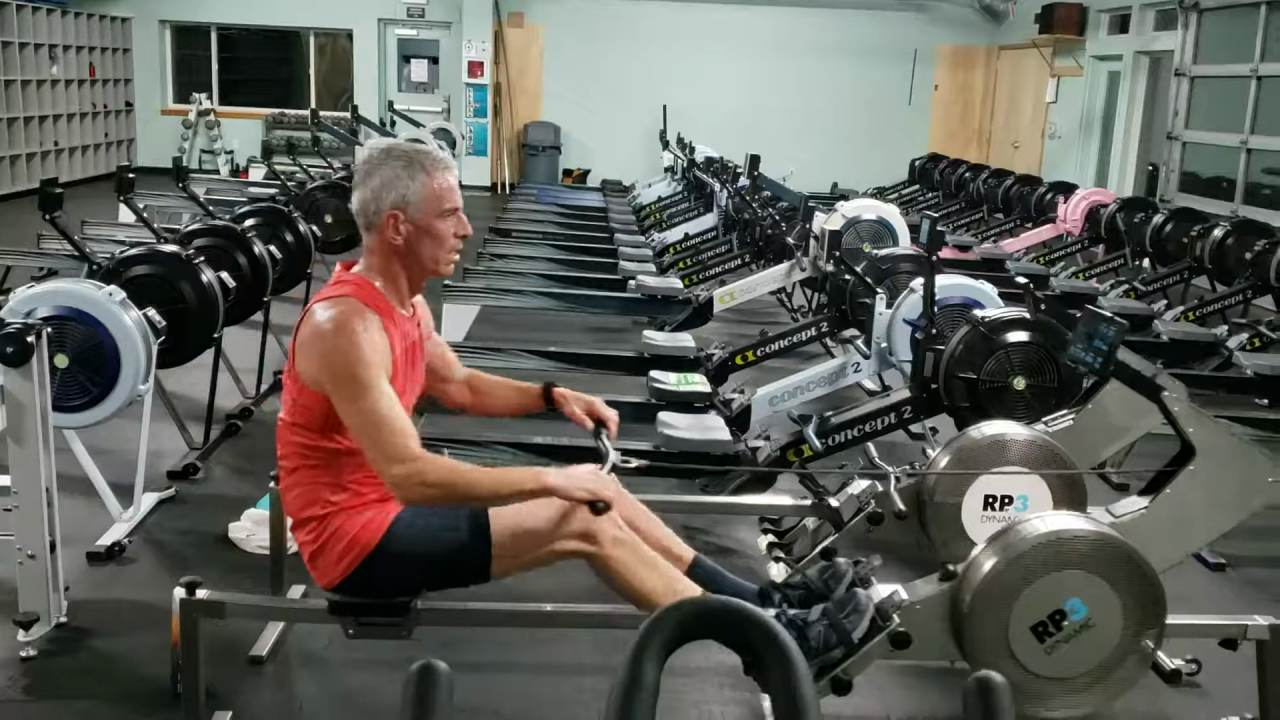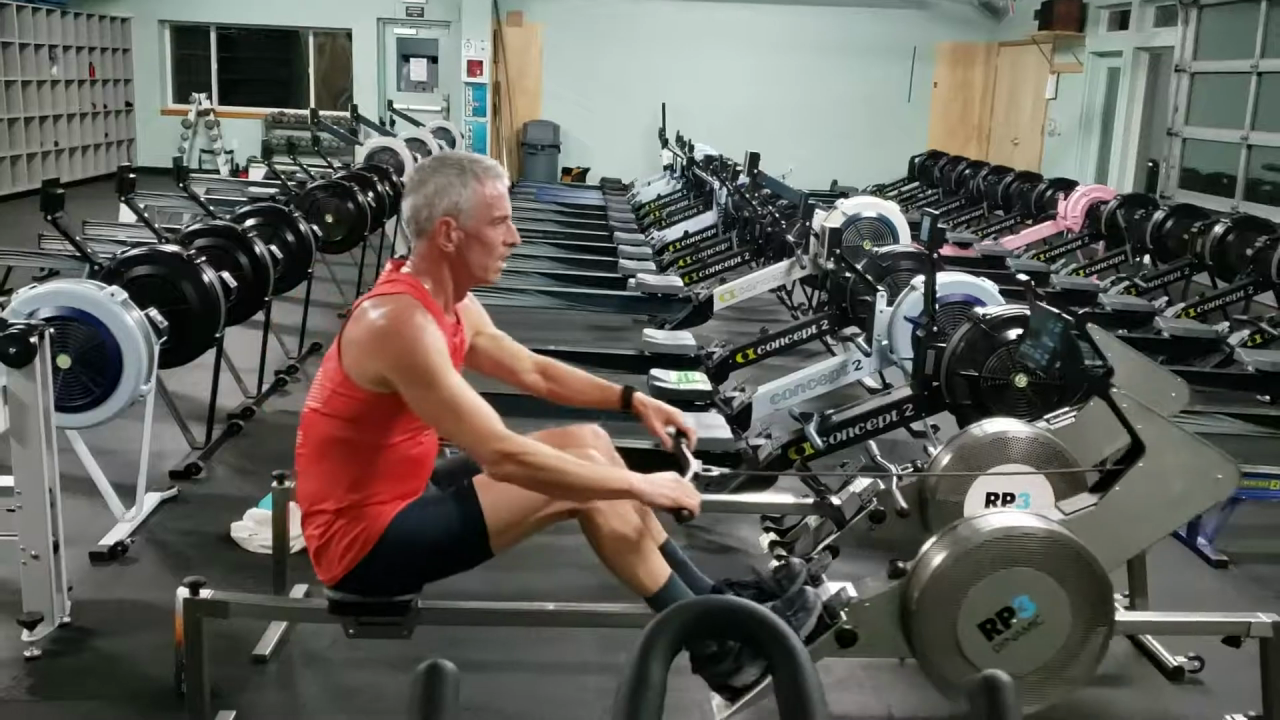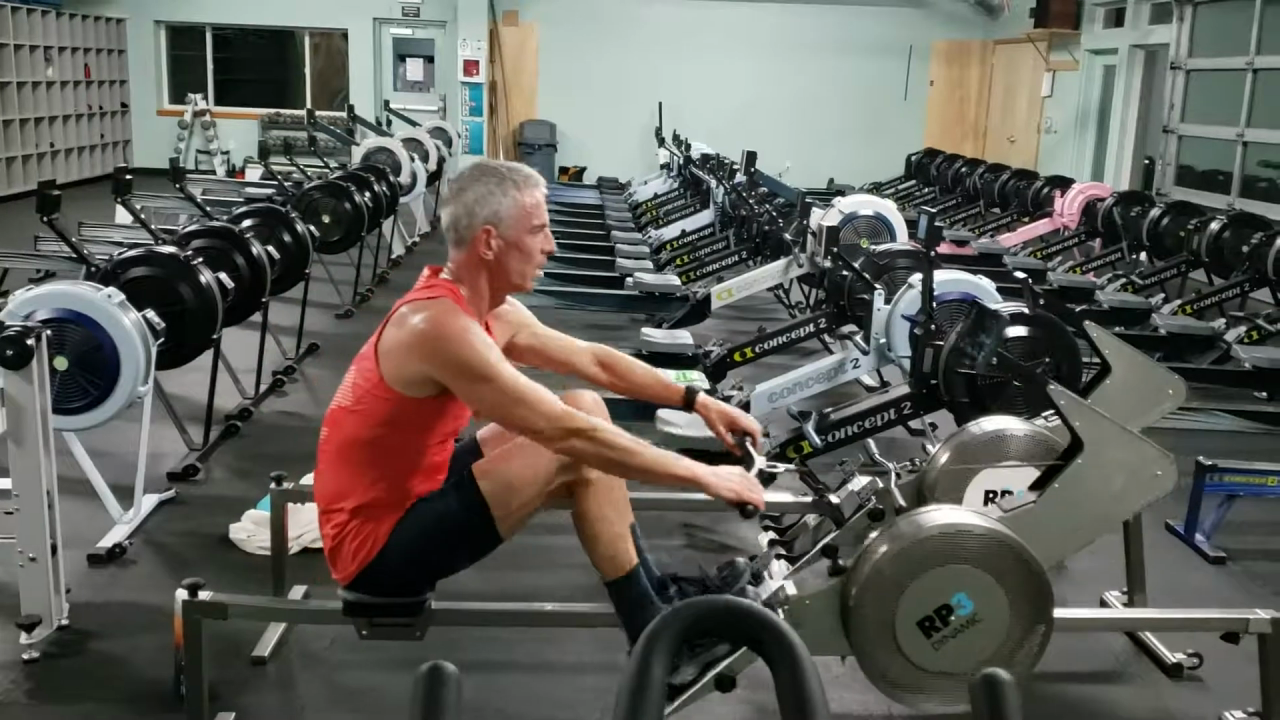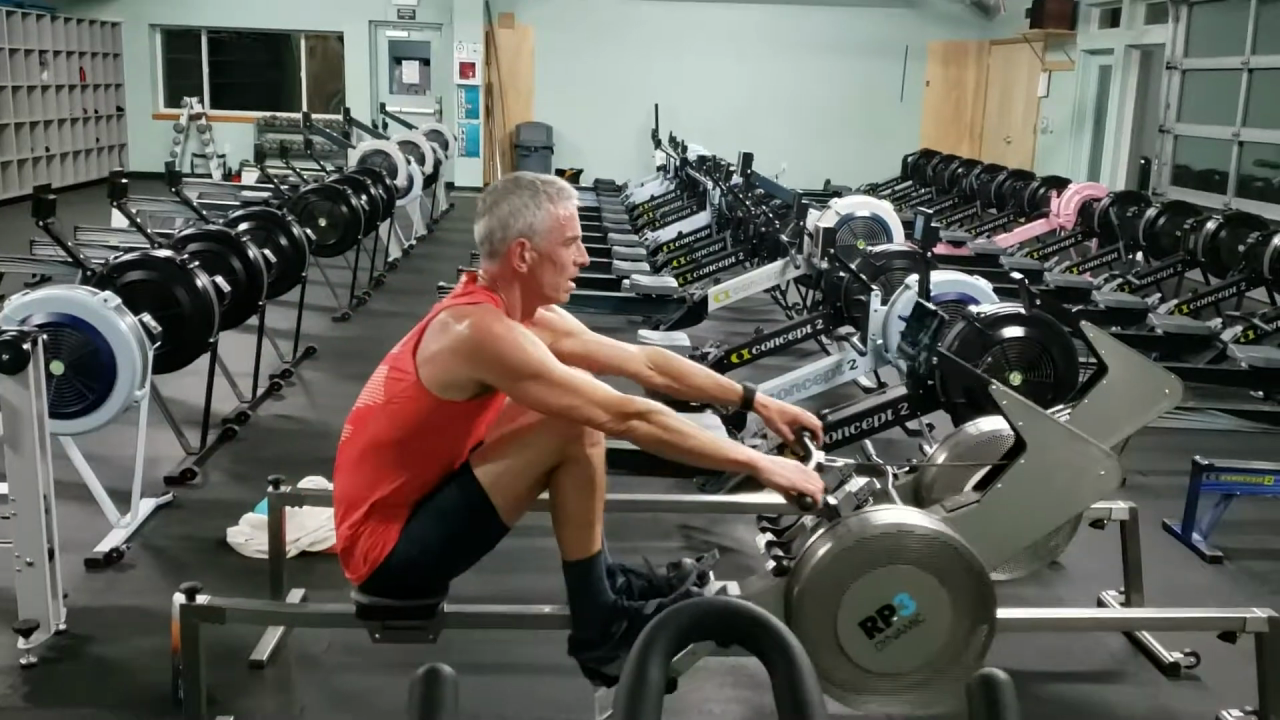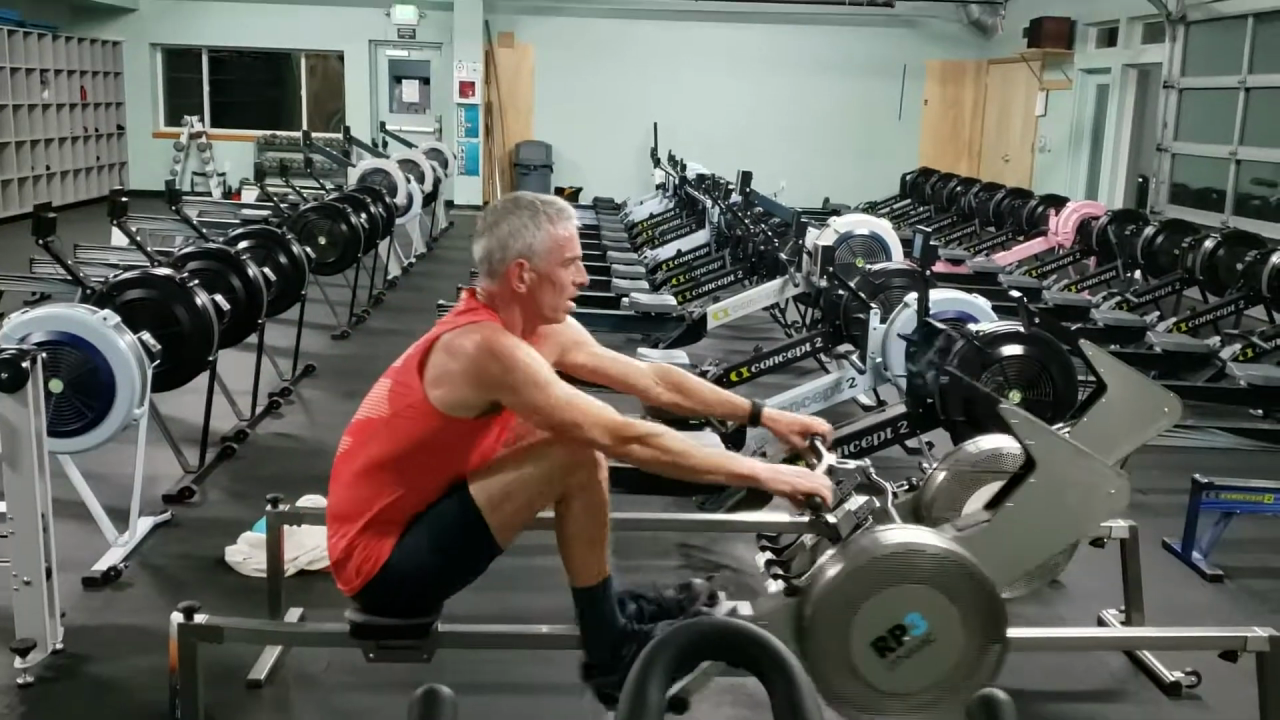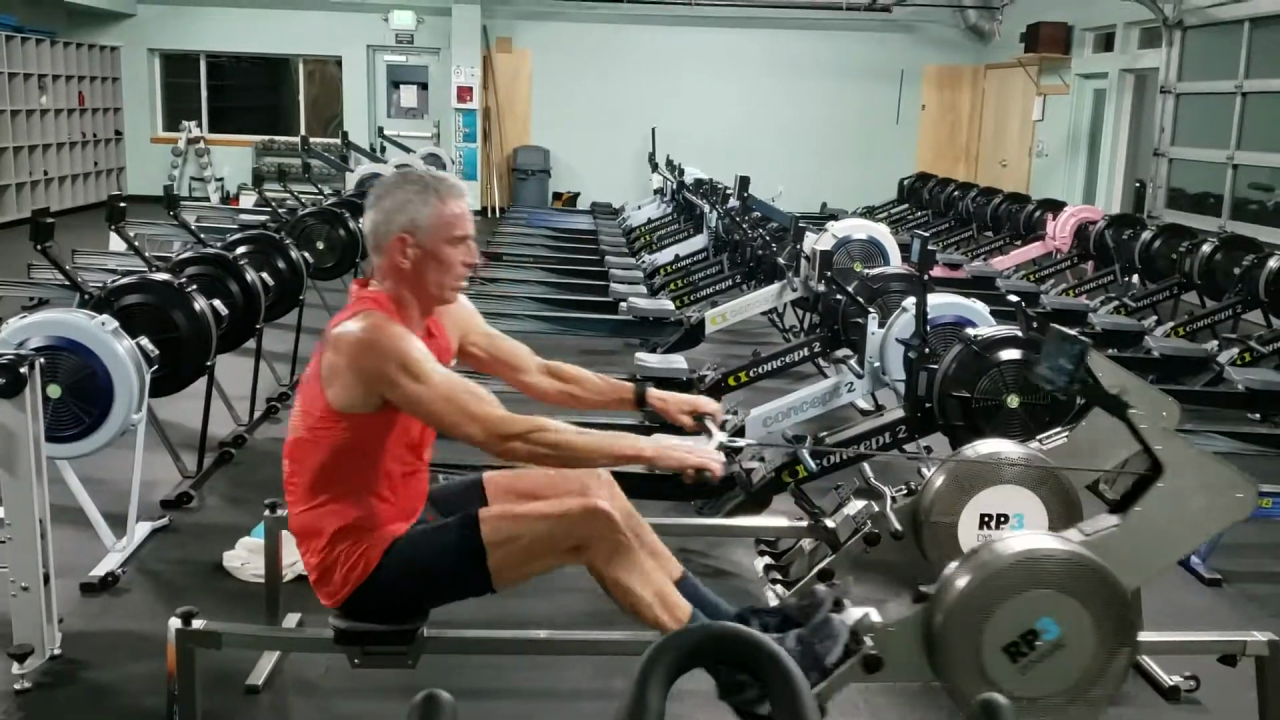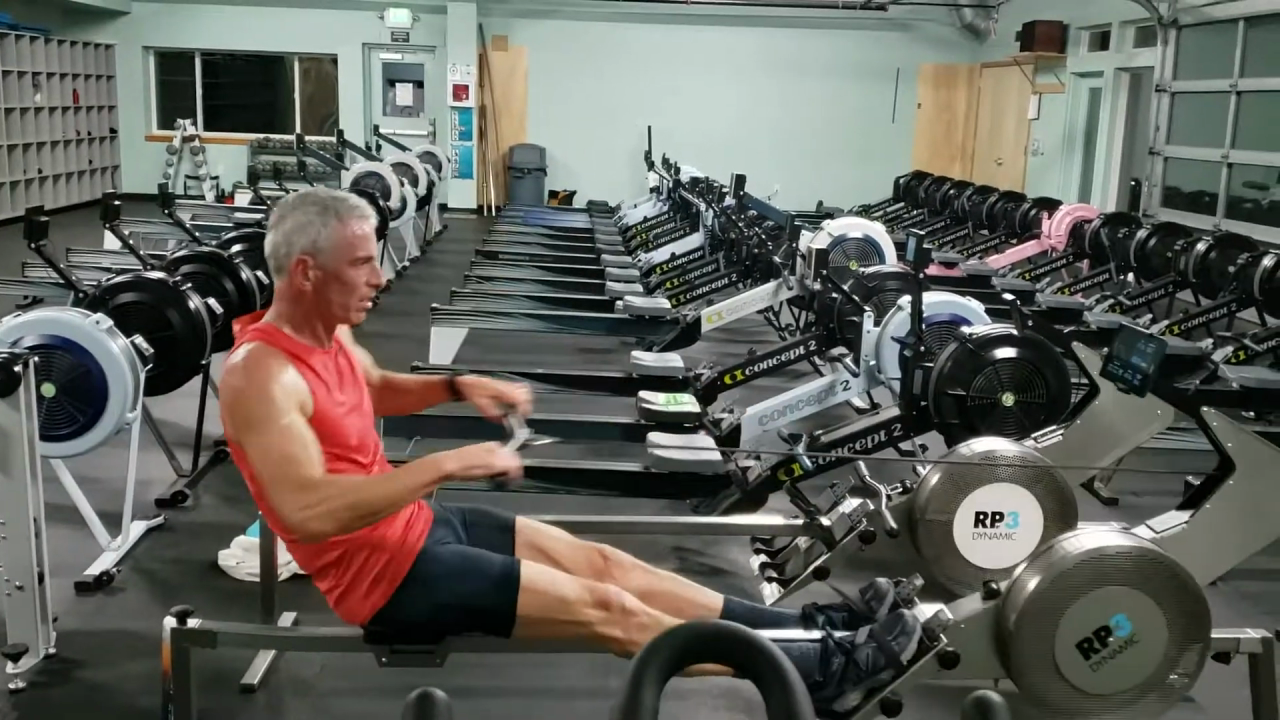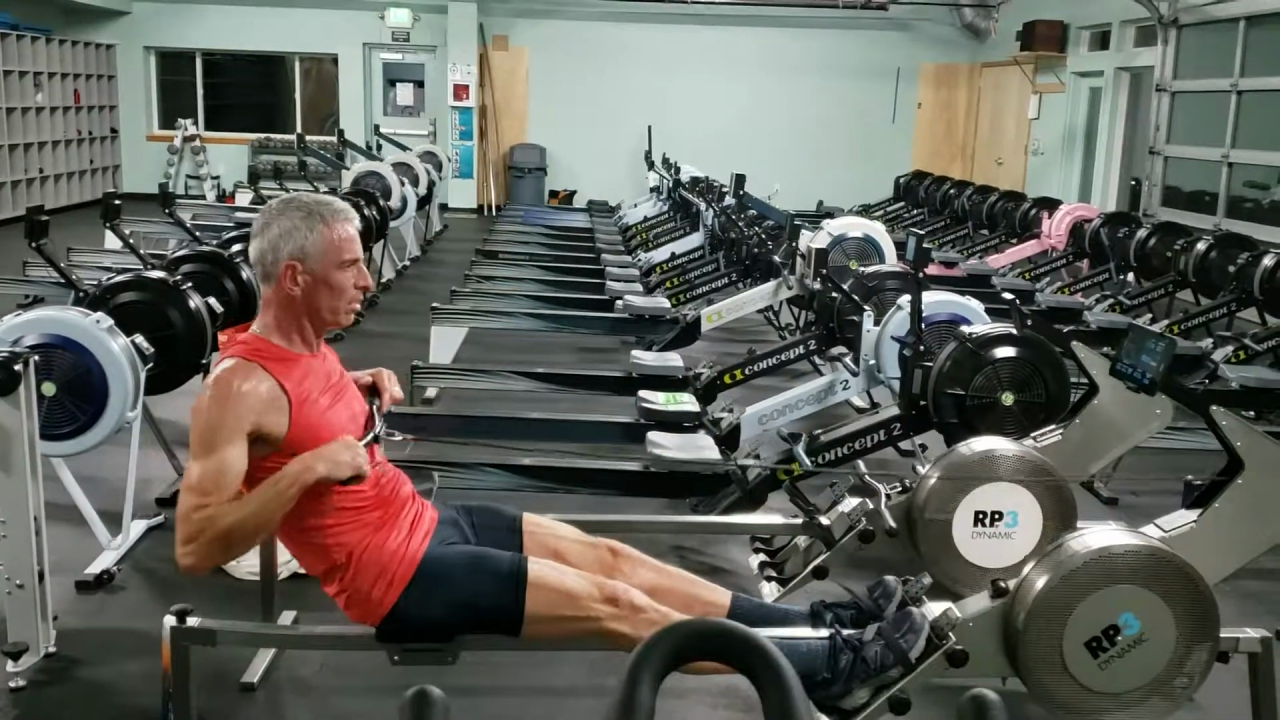
dt=0.3s
person 1, frame 1
left shoulder: (401, 302)
right shoulder: (346, 325)
left elbow: (462, 386)
right elbow: (411, 477)
left wrist: (552, 395)
right wrist: (550, 480)
left hip: (391, 506)
right hip: (355, 543)
left knee: (595, 495)
right knee: (583, 524)
left ankle: (756, 604)
person 1, frame 2
left shoulder: (448, 303)
right shoulder: (399, 324)
left elbow: (532, 369)
right elbow: (505, 457)
left wrist: (632, 399)
right wrist: (637, 486)
left hip: (401, 492)
right hip: (362, 542)
left knee: (587, 443)
right knee: (584, 491)
left ankle: (708, 600)
right ankle: (715, 644)
person 1, frame 3
left shoulder: (487, 308)
right shoulder: (442, 327)
left elbow: (593, 361)
right elbow: (572, 434)
left wrist: (698, 401)
right wrist: (702, 476)
left hip: (411, 494)
right hip: (375, 545)
left knee: (584, 407)
right knee: (571, 441)
left ankle: (655, 593)
person 1, frame 4
left shoulder: (525, 313)
right shoulder: (482, 333)
left elbow: (646, 365)
right elbow: (630, 418)
left wrist: (757, 402)
right wrist: (759, 464)
left hip: (419, 495)
right hip: (389, 550)
left knee: (587, 406)
right knee: (580, 424)
left ankle: (606, 583)
right ankle: (599, 632)
person 1, frame 5
left shoulder: (536, 328)
right shoulder: (489, 350)
left elbow: (653, 380)
right elbow: (635, 440)
left wrist: (765, 414)
right wrist: (767, 475)
left hip: (420, 516)
right hip: (383, 564)
left knee: (576, 443)
right knee: (579, 455)
left ankle: (619, 612)
right ankle: (612, 651)
person 1, frame 6
left shoulder: (444, 308)
right shoulder: (373, 339)
left elbow: (537, 374)
right elbow: (508, 438)
left wrist: (647, 397)
right wrist: (656, 452)
left hip: (402, 517)
right hip: (364, 566)
left knee: (589, 483)
right knee: (594, 518)
left ankle: (732, 628)
person 1, frame 7
left shoulder: (326, 332)
right shoulder: (258, 375)
right elbow: (314, 514)
left wrist: (461, 385)
right wrist: (453, 462)
left hip: (416, 529)
right hip: (388, 575)
left knee: (603, 564)
right knee: (605, 610)
left ankle: (812, 625)
person 1, frame 8
left shoulder: (302, 342)
right shoulder: (238, 387)
right elbow: (195, 548)
left wrist: (356, 384)
right wrist: (305, 469)
left hip: (422, 523)
right hip: (397, 575)
left knee: (610, 559)
right knee: (612, 605)
left ankle: (815, 623)
right ankle: (830, 668)
